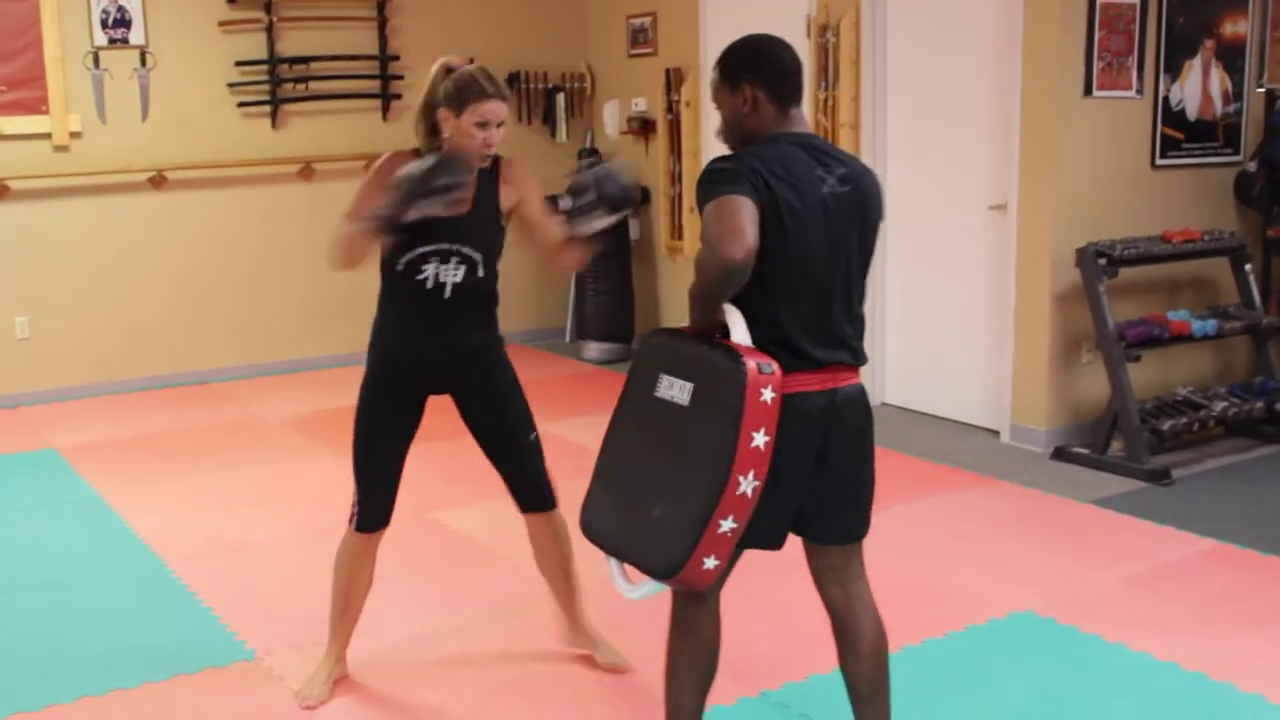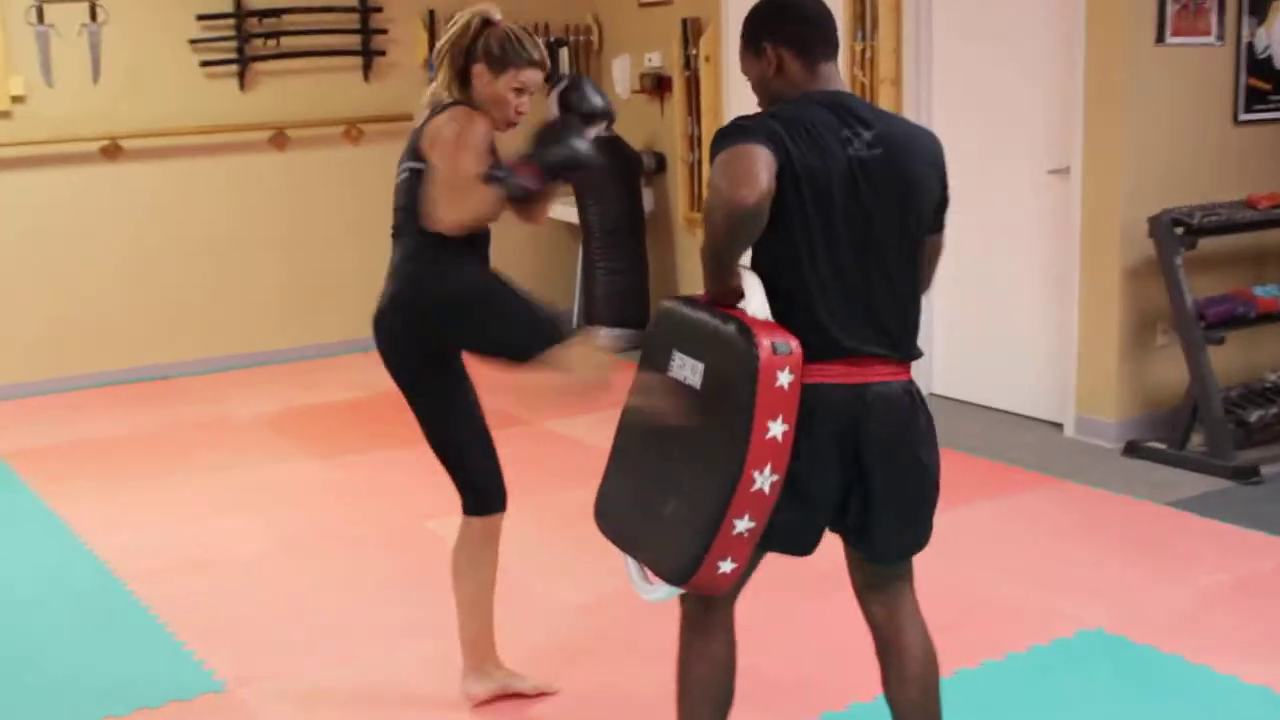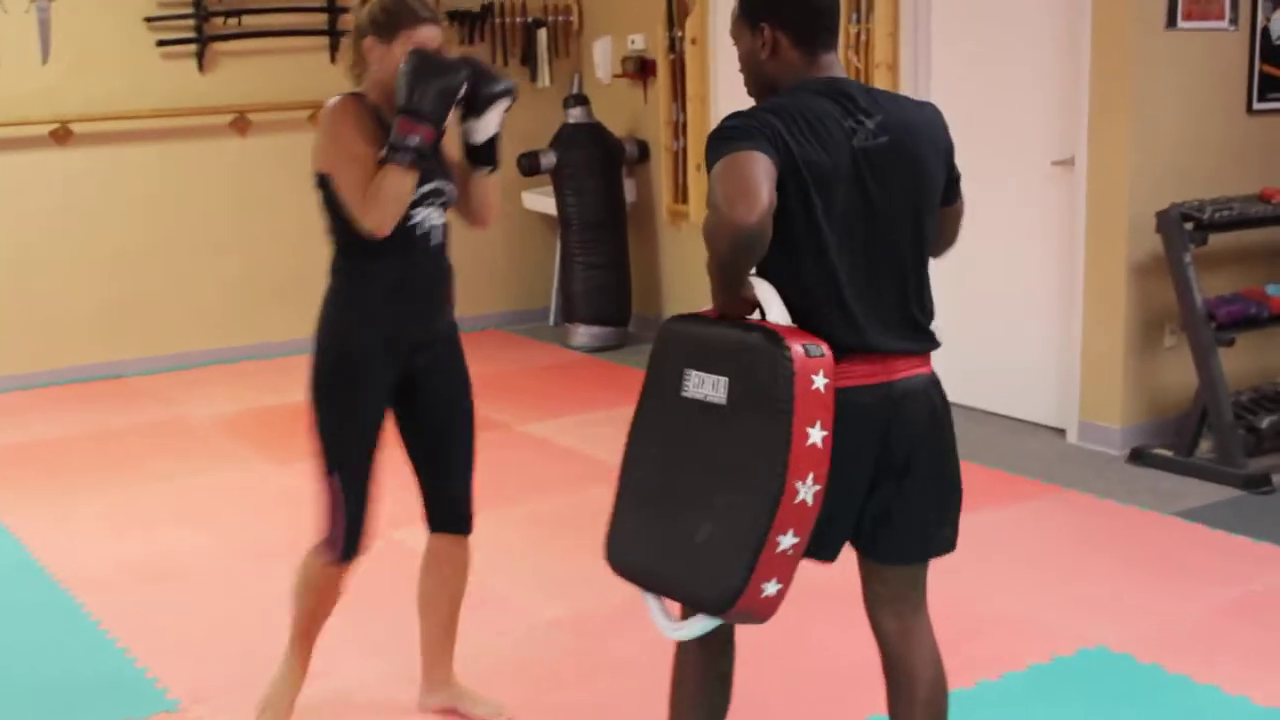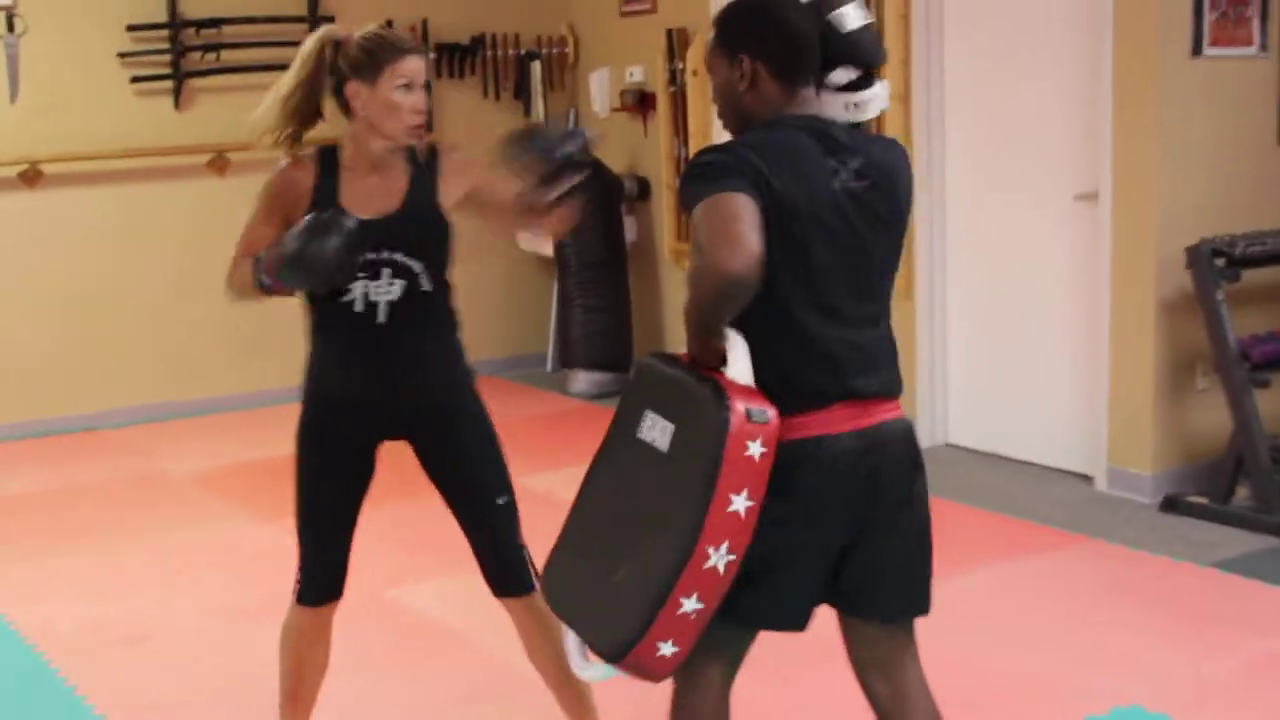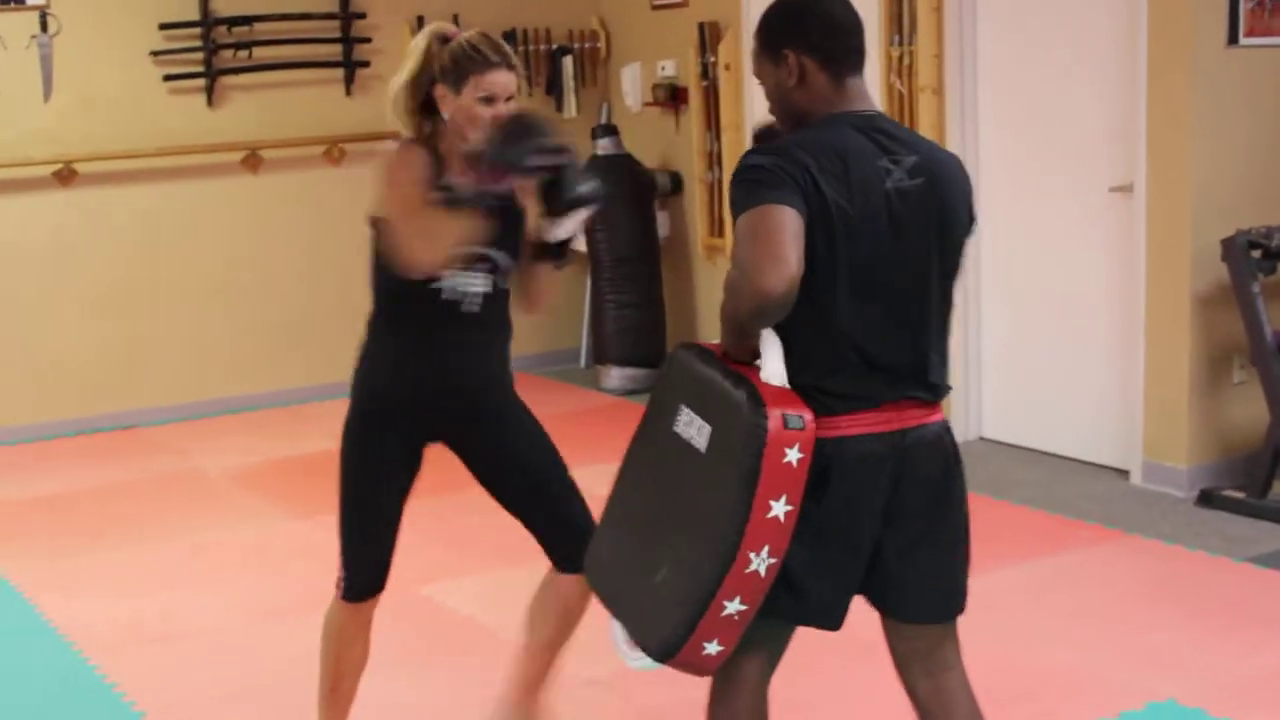
dt=0.4s
person 1, frame 1
left shoulder: (738, 172)
right shoulder: (862, 180)
left elbow: (730, 251)
left wrist: (702, 309)
right hip: (843, 401)
left knee: (697, 582)
right knee: (846, 584)
person 1, frame 2
left shoulder: (759, 134)
right shoulder: (921, 148)
left elbow: (741, 197)
left wrist: (719, 276)
left hip: (788, 399)
right hip: (889, 398)
left knee: (708, 590)
right knee: (892, 600)
person 1, frame 3
left shoulder: (756, 130)
right shoulder: (925, 127)
left elbow: (742, 215)
left wrist: (727, 289)
right hip: (909, 395)
right knee: (903, 616)
person 1, frame 4
left shoulder: (728, 165)
right shoulder: (886, 162)
left elbow: (733, 263)
left wrist: (699, 330)
left hip: (781, 453)
right hip: (883, 444)
left knee: (705, 660)
person 1, frame 5
left shoulder: (779, 166)
right shoulder: (945, 171)
left elbow: (769, 280)
left wrist: (736, 334)
left hip: (816, 452)
right hip: (921, 446)
left knee: (743, 656)
person 2, frame 1
left shoulder: (503, 176)
right shoulder: (396, 168)
left elbow: (569, 258)
right elbow: (344, 256)
right wrist: (398, 207)
left hip: (476, 356)
right hip: (401, 354)
left knee: (538, 499)
right knee: (369, 518)
left ankle: (576, 627)
right ankle: (334, 658)
person 2, frame 2
left shoulder: (451, 123)
right shoulder: (464, 124)
left elbow: (525, 214)
right elbow: (449, 217)
left wrist: (566, 143)
right wrist: (536, 170)
left hip: (409, 322)
right hip: (441, 296)
left knee: (484, 500)
right knee: (566, 343)
left ankle: (483, 668)
person 2, frame 3
left shoulder: (416, 115)
right shoulder: (345, 117)
left elbow: (481, 212)
right elbow: (375, 215)
left wrist: (484, 134)
right wrist: (417, 127)
left hip: (433, 333)
right hip: (359, 335)
left knee: (454, 517)
right knee: (347, 532)
person 2, frame 4
left shoulder: (441, 167)
right shoulder: (298, 177)
left elbow: (543, 218)
right elbow: (243, 278)
left wrist: (548, 188)
right wrist: (286, 268)
left hip: (438, 393)
right hip: (339, 399)
left knee: (513, 579)
right knee: (317, 592)
person 2, frame 5
right shoulder: (405, 163)
left elbow: (531, 291)
right elbow: (419, 257)
left wrist: (549, 227)
right wrist: (490, 190)
left hip: (482, 394)
right hip: (395, 394)
left knee: (578, 551)
right knee: (361, 587)
